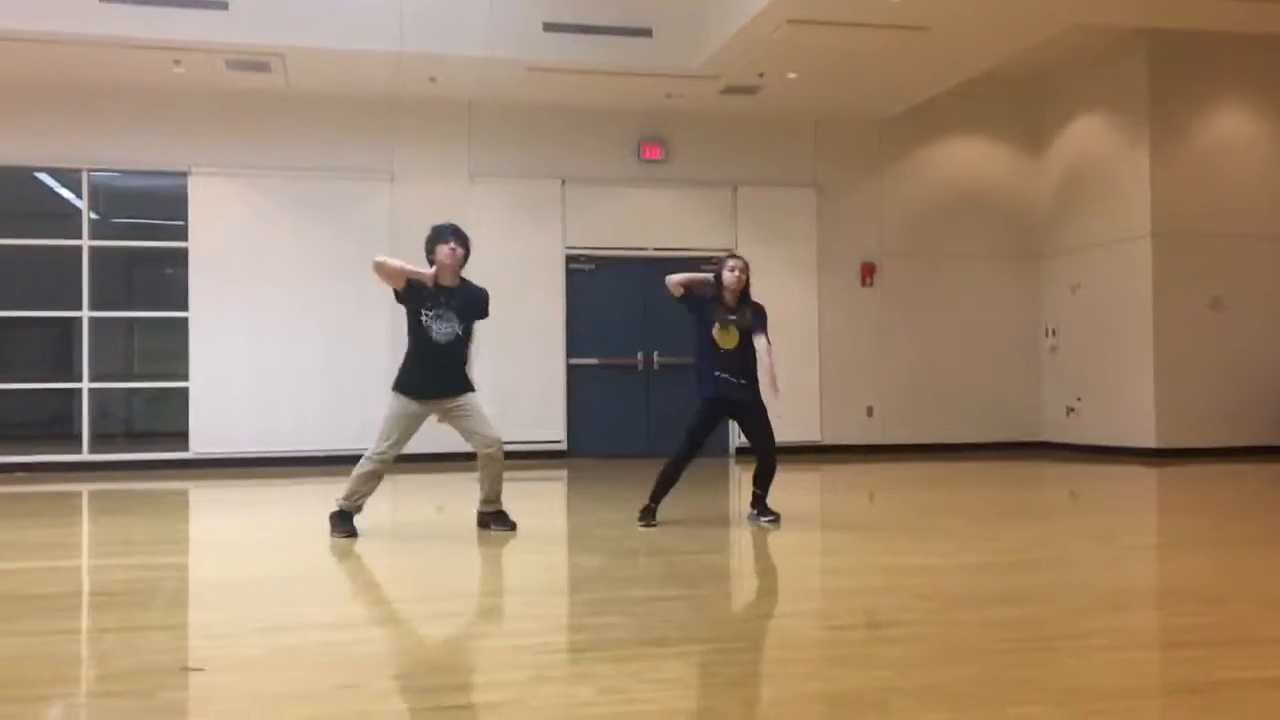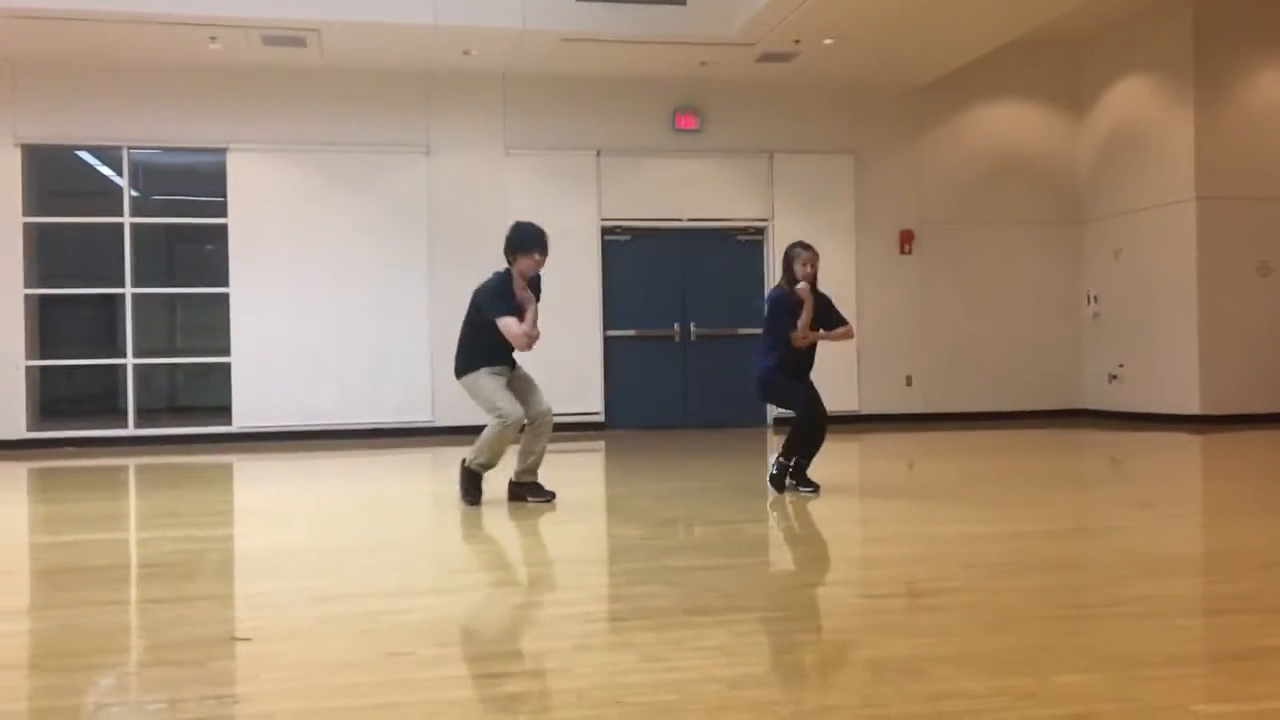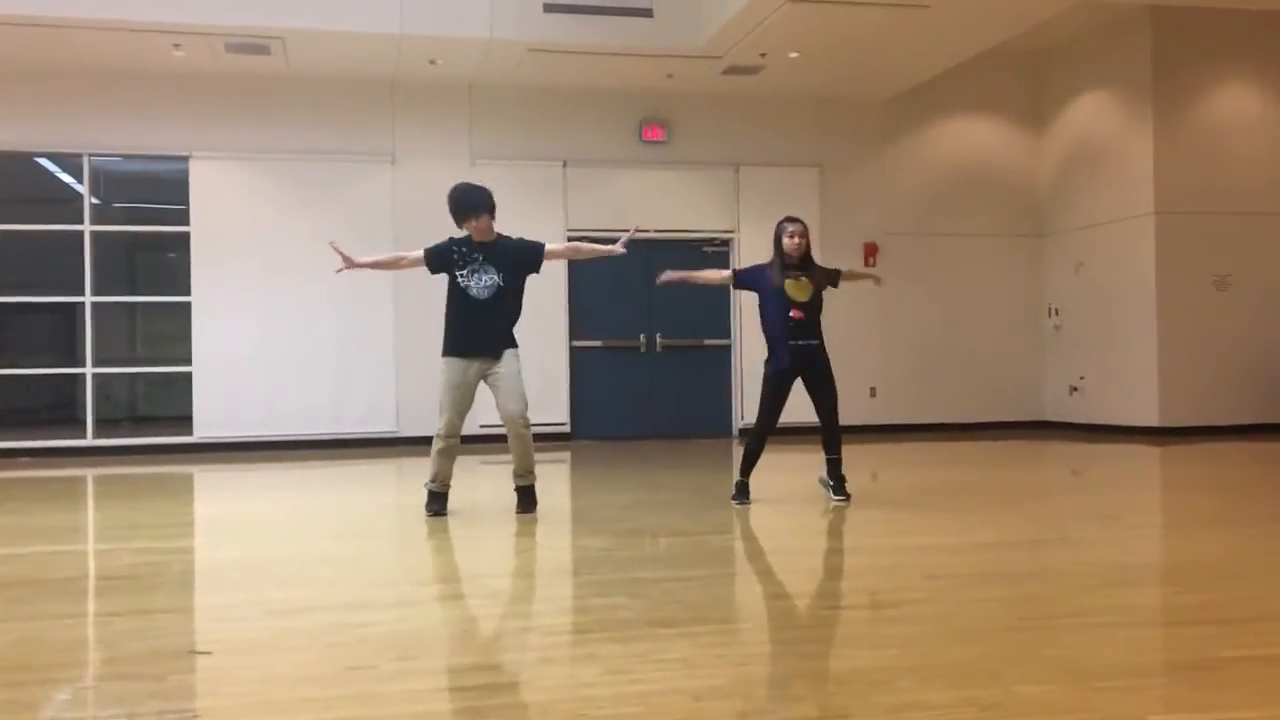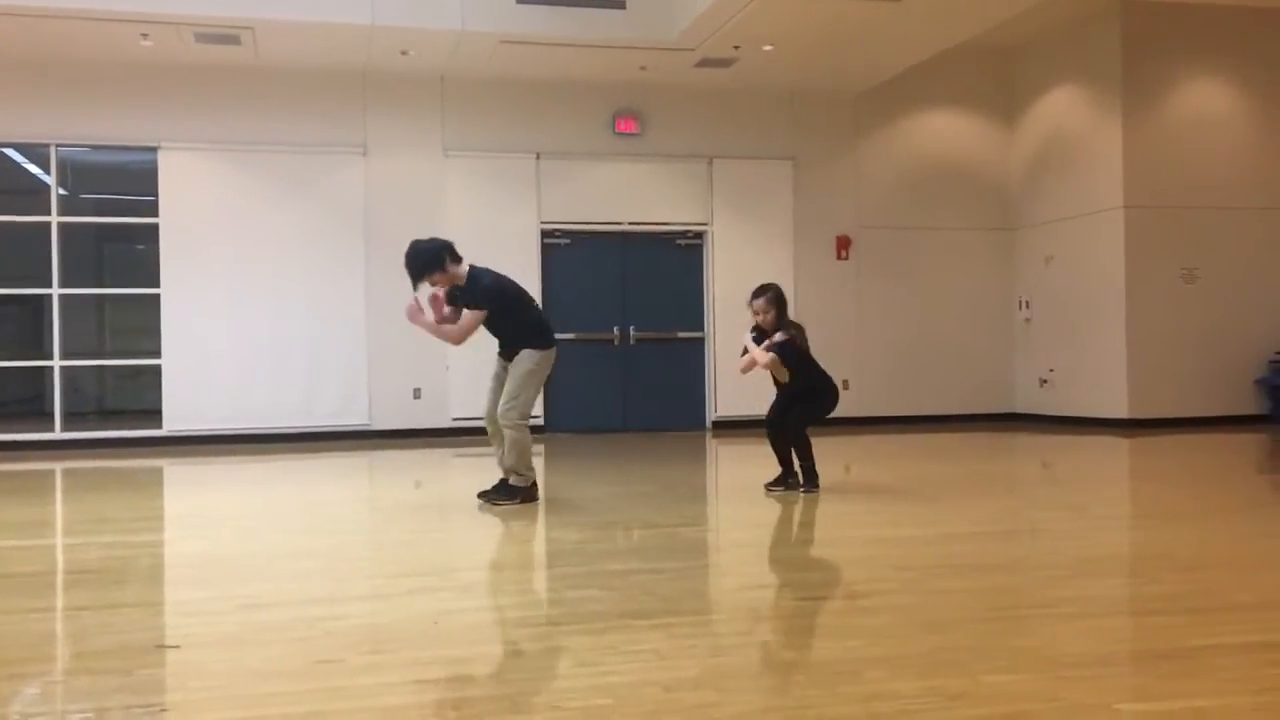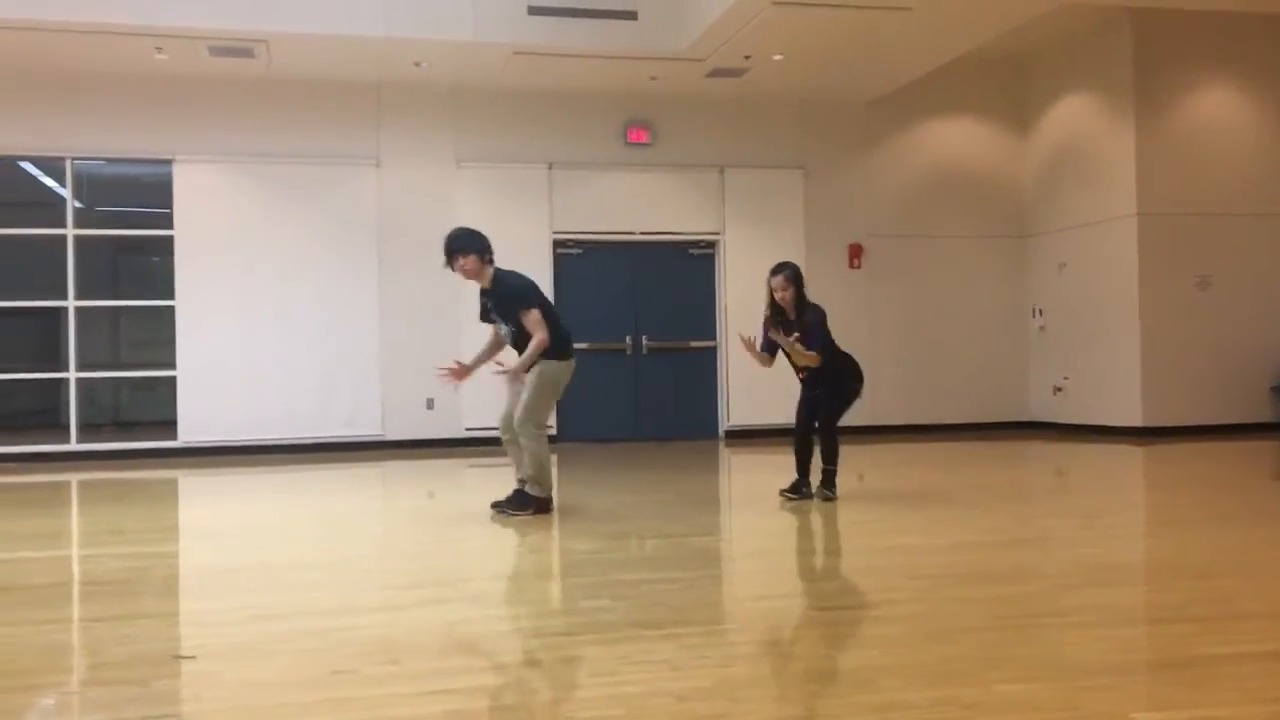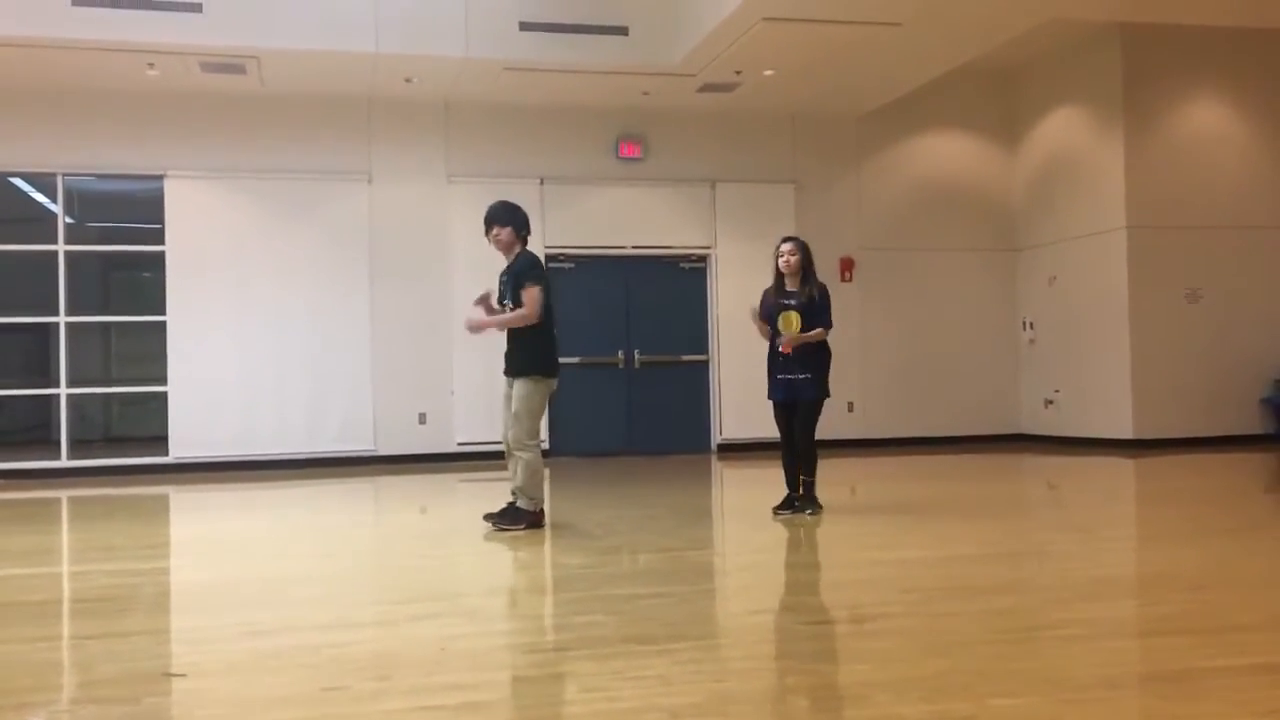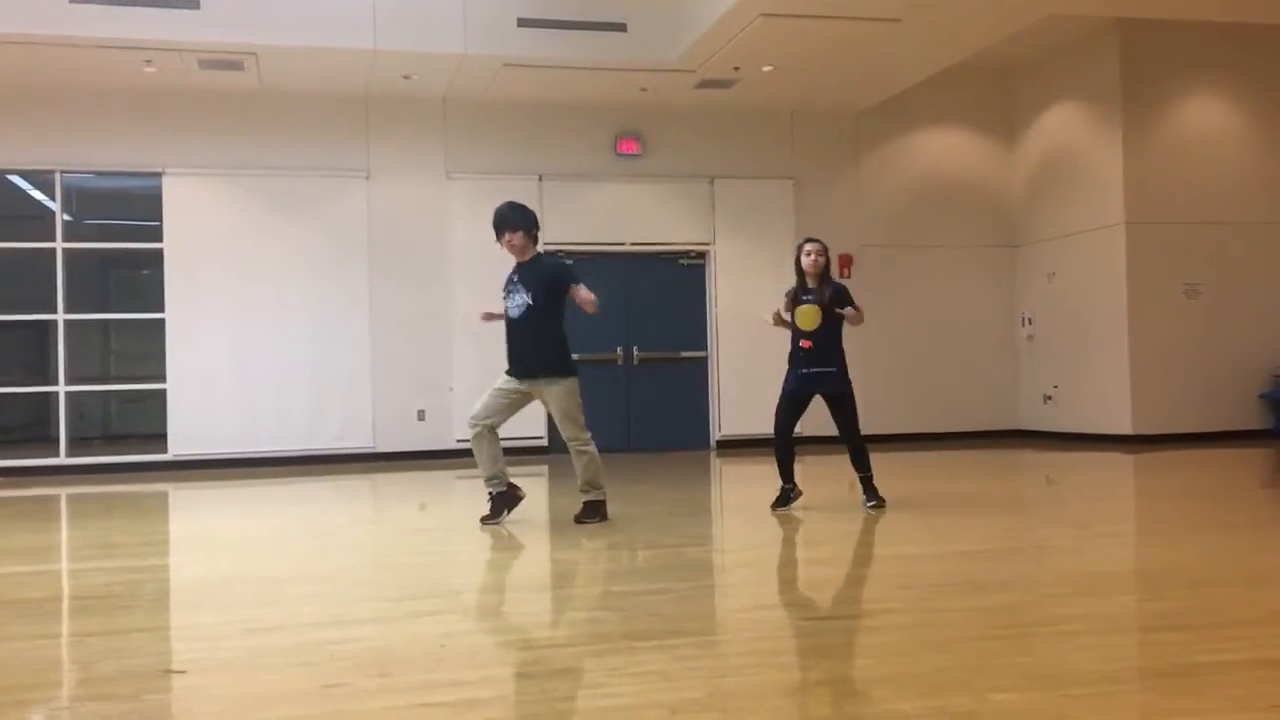
dt=0.7s
person 1, frame 1
left shoulder: (476, 296)
right shoulder: (416, 288)
right elbow: (380, 265)
left wrist: (459, 359)
right wrist: (425, 274)
left hip: (456, 391)
right hip: (412, 391)
left knee: (492, 444)
right knee: (381, 453)
left ankle: (490, 510)
right ankle: (345, 511)
person 1, frame 2
left shoulder: (532, 283)
right shoulder: (495, 291)
left elbow: (530, 338)
right elbow: (521, 341)
left wrist: (529, 307)
right wrist: (530, 307)
left hip: (505, 364)
right hip: (476, 367)
left knee: (541, 415)
right knee: (511, 416)
left ankle: (523, 481)
right ankle: (472, 468)
person 1, frame 3
left shoulder: (516, 250)
right shoulder: (452, 250)
left elbow: (565, 250)
right elbow: (405, 259)
left wrist: (610, 249)
right wrist: (359, 263)
left hip: (502, 351)
right hip: (459, 353)
left knee: (516, 417)
right knee: (448, 426)
left ankle: (525, 486)
right ankle: (437, 490)
person 1, frame 4
left shoulder: (486, 285)
right shoulder: (457, 289)
left elbow: (457, 336)
right elbow: (446, 326)
left wrist: (421, 319)
right wrist: (435, 310)
left hip: (535, 348)
right hip: (510, 350)
left knee: (510, 414)
right knee: (494, 417)
left ankle: (523, 484)
right ankle: (511, 479)
person 1, frame 5
left shoulder: (514, 285)
right shoulder: (486, 295)
left elbow: (542, 336)
left wrist: (518, 366)
right wrist: (470, 367)
left hip: (553, 358)
right hip: (530, 362)
left knee: (525, 423)
right knee: (509, 424)
left ankle: (539, 495)
right ankle: (527, 489)
person 1, frame 6
left shoulder: (527, 265)
right shoulder: (508, 272)
left elbow: (531, 313)
left wrist: (486, 321)
right wrist: (488, 306)
left hip: (536, 367)
right hip: (517, 367)
left knee: (524, 438)
right knee: (512, 438)
left ankle: (530, 509)
right ankle: (521, 504)
person 1, frame 7
left shoulder: (552, 267)
right shoulder: (514, 275)
left elbow: (590, 303)
left wrist: (585, 299)
right wrist: (495, 315)
left hip: (554, 371)
right hip: (518, 373)
left knee: (576, 437)
right knee: (480, 422)
left ankle: (595, 500)
right ankle: (502, 491)
person 2, frame 1
left shoulder: (754, 311)
right shoulder: (705, 304)
left elbow: (761, 343)
right elbow: (671, 281)
left wrist: (769, 376)
right wrist: (707, 278)
left hip: (746, 394)
right hip: (713, 394)
left knee: (767, 452)
right knee: (685, 451)
left ankle: (758, 505)
right ankle: (651, 506)
person 2, frame 2
left shoulder: (820, 301)
right shoulder: (779, 298)
left elbow: (848, 331)
right elbow: (799, 338)
left wrist: (820, 335)
right wrist: (806, 302)
left hip: (798, 374)
right hip: (772, 374)
left knee: (818, 420)
right knee: (809, 408)
left ankle: (797, 473)
right ankle: (782, 461)
person 2, frame 3
left shoulder: (816, 272)
right shoulder: (765, 273)
left elbow: (841, 276)
right elbow: (722, 276)
left wrist: (867, 275)
right wrist: (681, 275)
left hip: (814, 354)
right hip: (782, 357)
left knee: (829, 417)
right knee: (766, 422)
left ankle: (834, 477)
right ankle: (743, 482)
person 2, frame 4
left shoulder: (790, 336)
right shoulder: (759, 334)
left elbow: (765, 361)
right elbow: (743, 368)
left wrist: (749, 343)
right wrist: (765, 345)
left hip: (819, 393)
right hip: (790, 394)
left knee: (792, 426)
right knee: (773, 423)
left ankle: (810, 476)
right ankle: (789, 474)
person 2, frame 5
left shoulder: (814, 316)
right shoulder: (773, 320)
left elbow: (815, 359)
right elbow: (766, 361)
left wrist: (789, 346)
right wrist: (750, 348)
left hip: (842, 381)
right hip: (812, 385)
left knee: (825, 425)
right knee: (802, 429)
left ankle: (828, 483)
right ankle: (802, 483)
person 2, frame 6
left shoulder: (816, 291)
right shoulder: (771, 295)
left elbow: (822, 331)
right elbow: (769, 335)
left wrist: (798, 338)
right wrist: (758, 321)
left hip: (811, 377)
right hip: (781, 377)
left knee: (805, 436)
right knee: (788, 439)
left ankle: (809, 494)
right ankle: (793, 495)
person 2, frame 7
left shoulder: (835, 290)
right shoulder: (794, 293)
left elbow: (858, 320)
left wrist: (851, 313)
right wrist: (778, 318)
left hip: (832, 373)
right hip: (799, 373)
left knee: (850, 433)
right knee: (782, 431)
left ankle: (869, 488)
right ankle: (788, 488)
